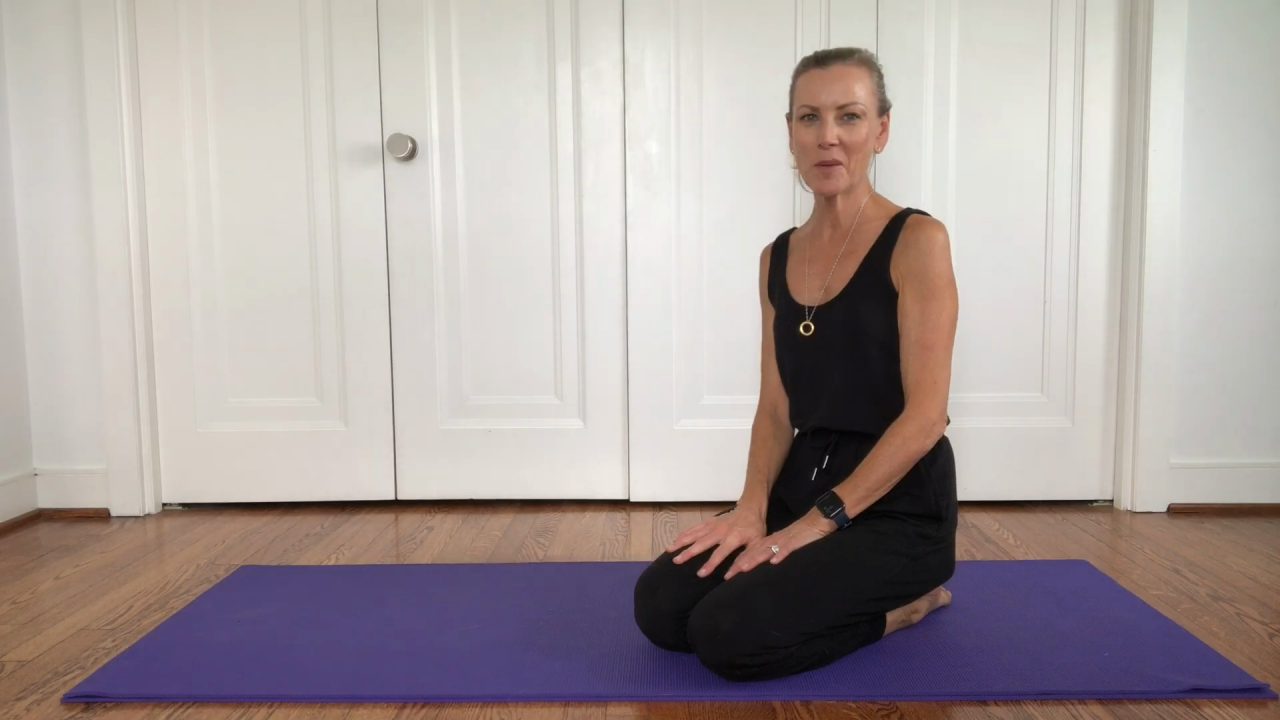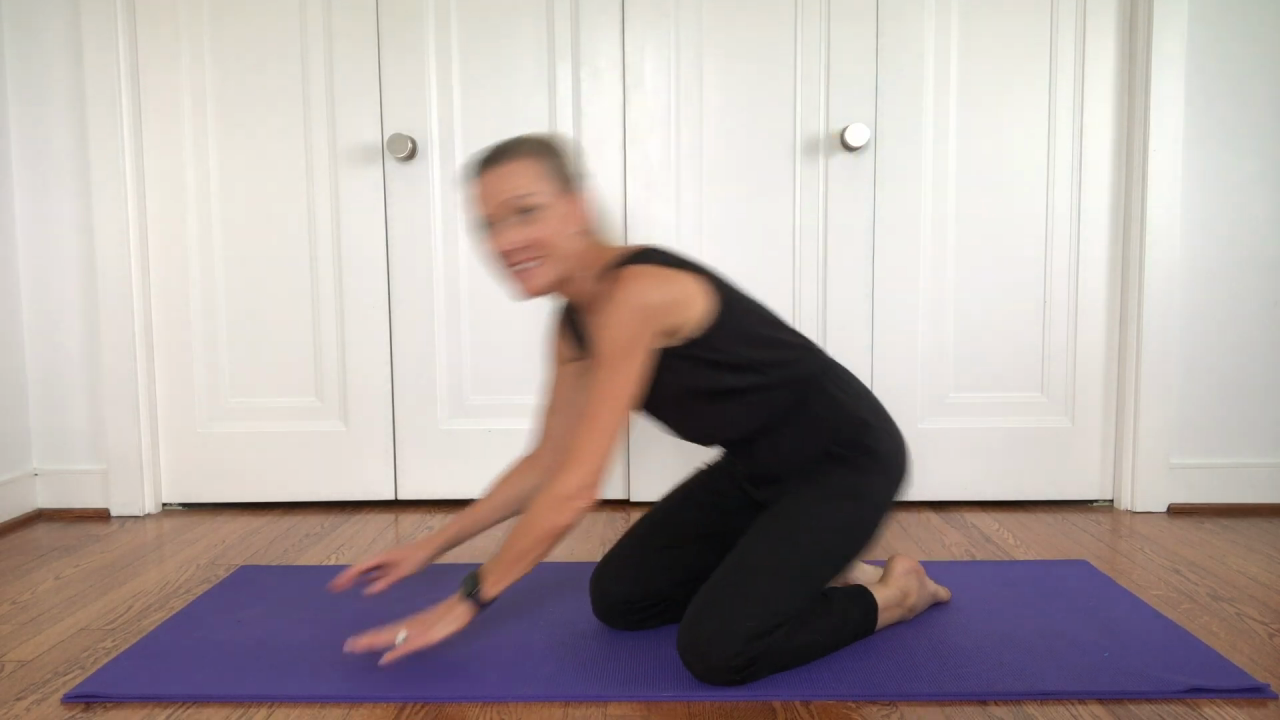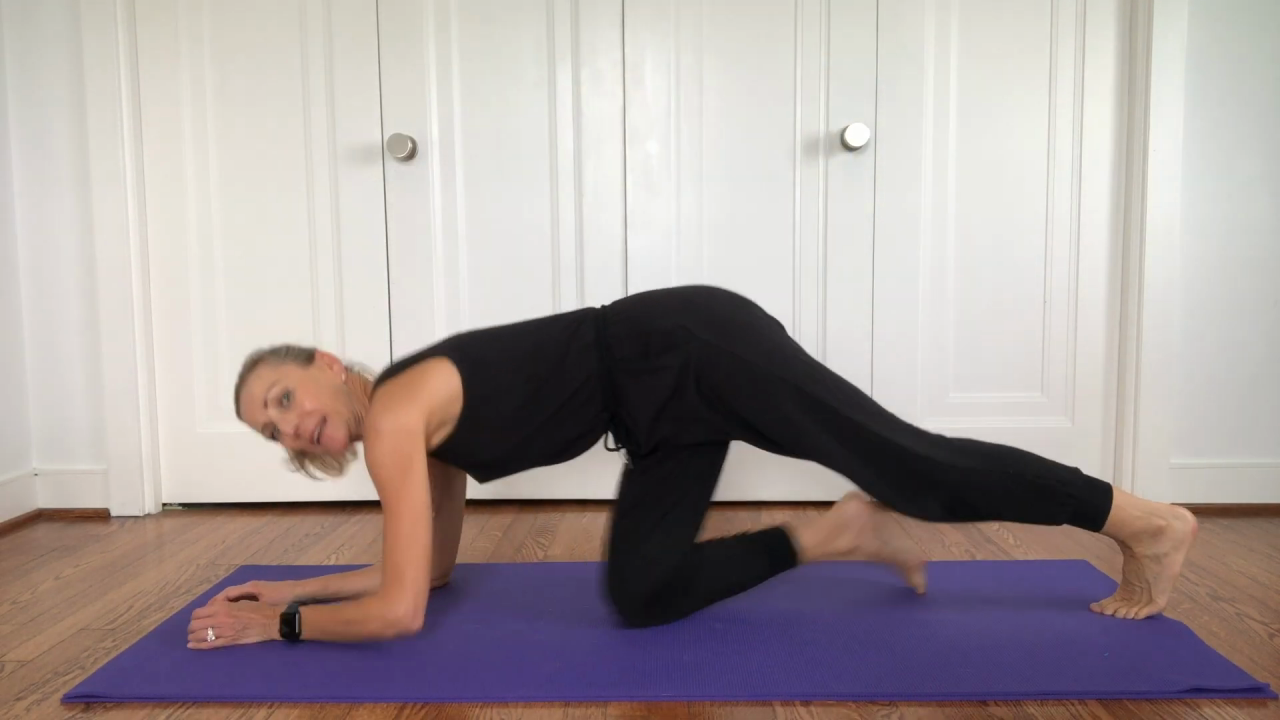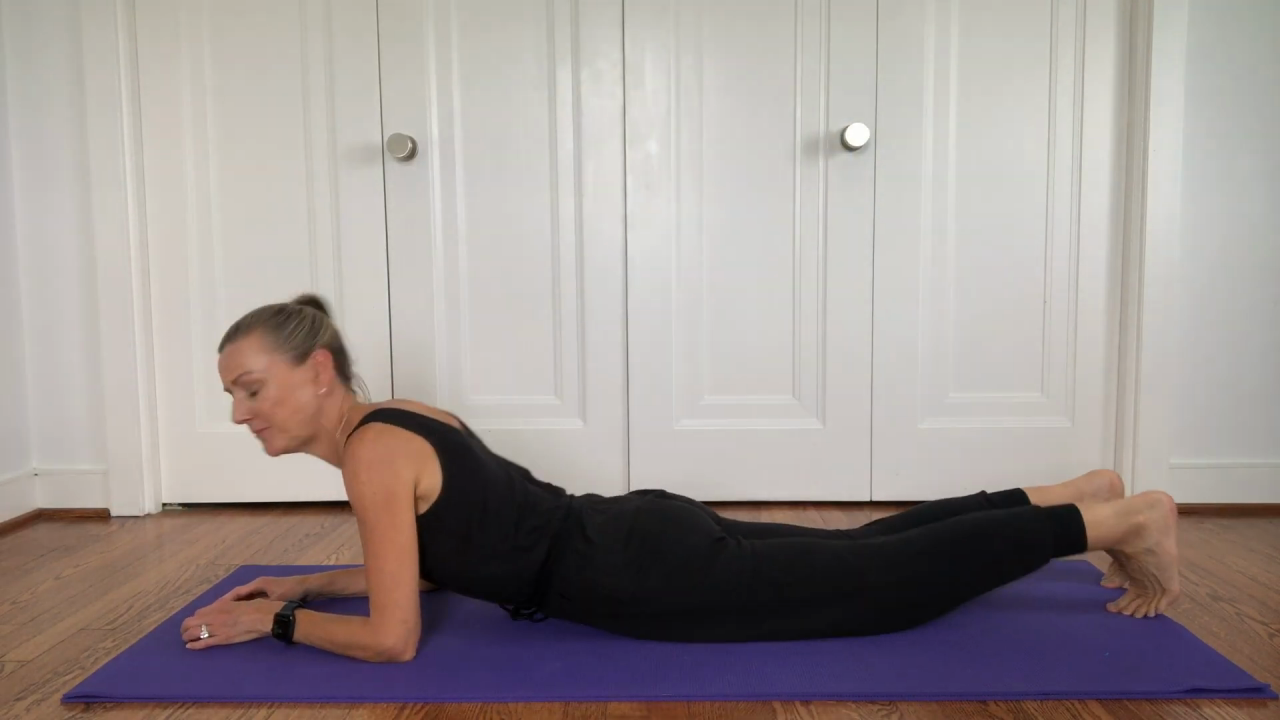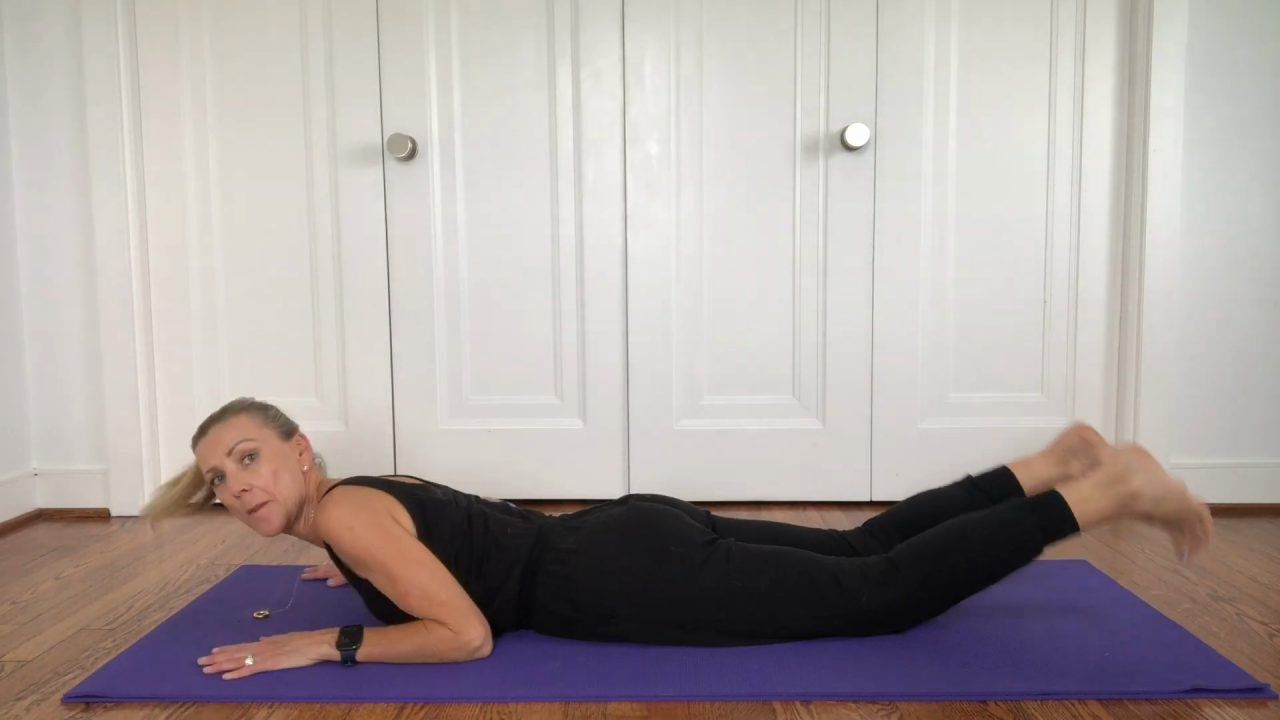
dt=1s
person 1, frame 1
left shoulder: (916, 240)
right shoulder: (777, 258)
left elbow: (925, 415)
right elbow: (776, 407)
left wrist: (821, 521)
right wrist: (752, 507)
left hip: (895, 506)
right hip: (803, 485)
left knee: (727, 634)
right knee: (661, 609)
left ankle: (902, 601)
right ankle: (842, 590)
person 1, frame 2
left shoulder: (635, 296)
right shoulder: (574, 323)
left elbow: (572, 492)
right elbow: (547, 463)
left wrist: (471, 602)
right wrist: (429, 548)
left hip: (842, 455)
right hip: (763, 457)
left knee: (716, 649)
right knee: (620, 598)
left ankle: (888, 592)
right ankle: (809, 549)
person 1, frame 3
left shoulder: (396, 415)
right shoulder: (415, 422)
left elbow: (400, 610)
right elbow: (428, 566)
left wrist: (279, 625)
right wrist: (298, 587)
left hip: (690, 346)
right hip: (673, 387)
left knee: (902, 464)
right knee: (641, 597)
left ankle: (1143, 521)
right ankle: (831, 533)
person 1, frame 4
left shoulder: (370, 453)
right shoulder: (395, 419)
left elbow: (394, 637)
right elbow: (430, 558)
left wrist: (277, 626)
right wrist: (303, 584)
left hip: (638, 583)
right hip: (643, 539)
left knee: (892, 582)
right knee: (862, 549)
left ankle: (1115, 519)
right ankle: (1069, 496)
person 1, frame 5
left shoulder: (342, 512)
right shoulder: (371, 502)
left elbow: (467, 635)
left wrist: (328, 643)
right wrist: (385, 575)
left hip: (630, 583)
right hip: (636, 543)
left knee: (887, 592)
right knee: (867, 551)
left ankle: (1103, 487)
right ankle: (1049, 471)
